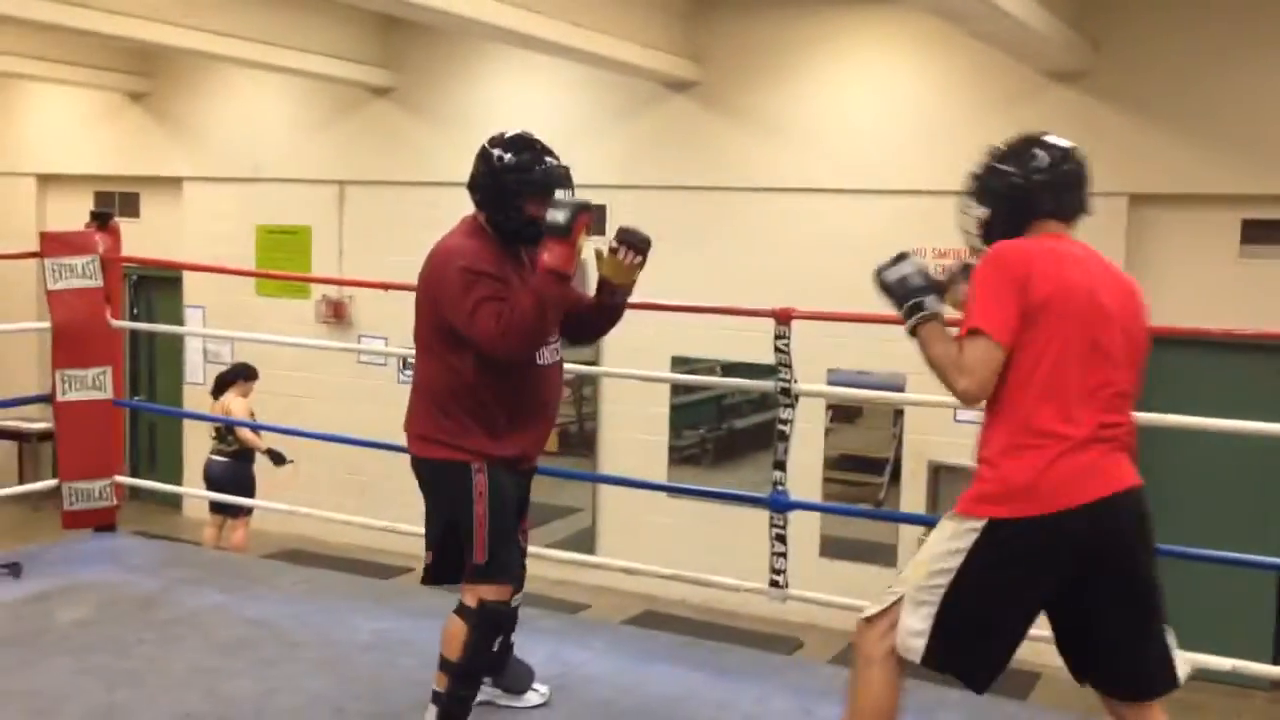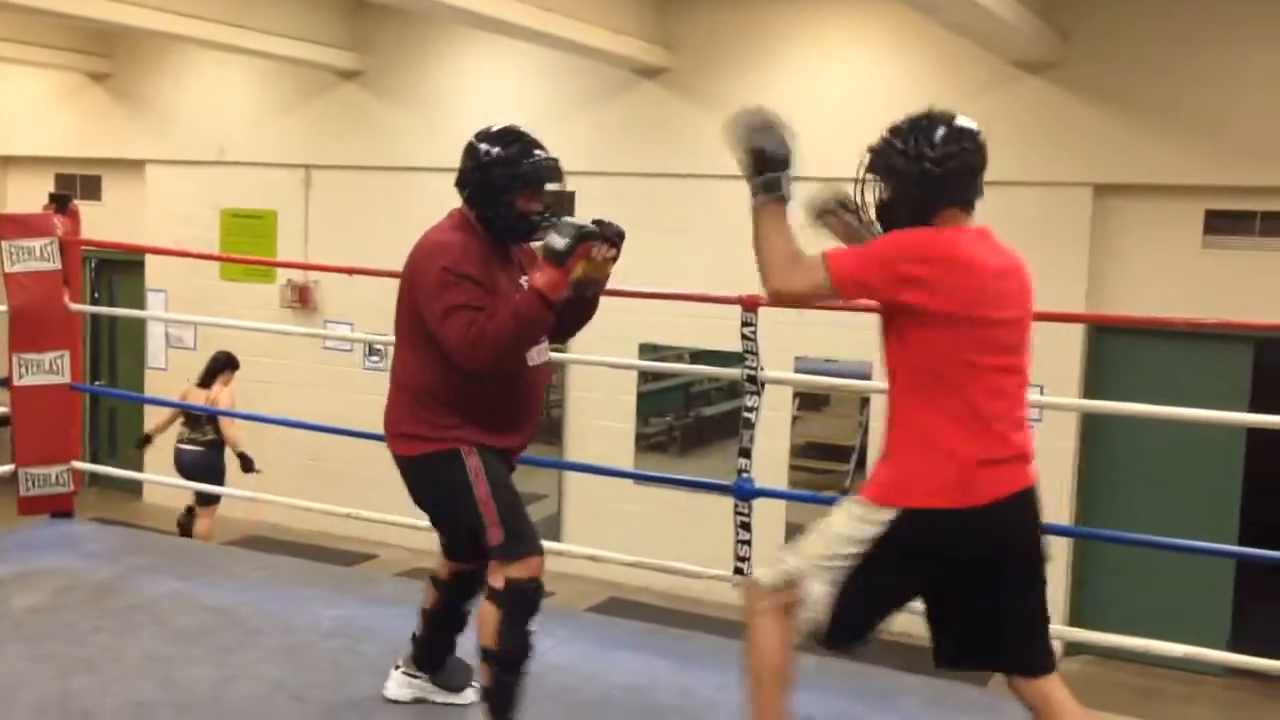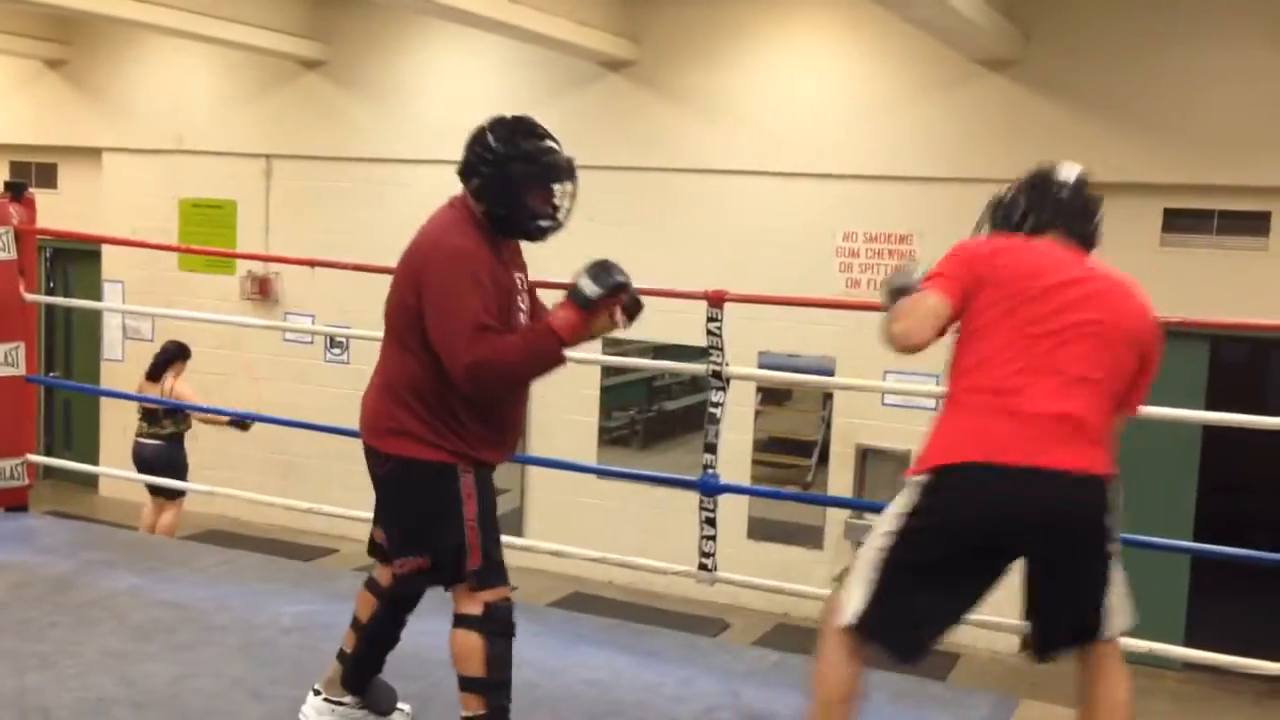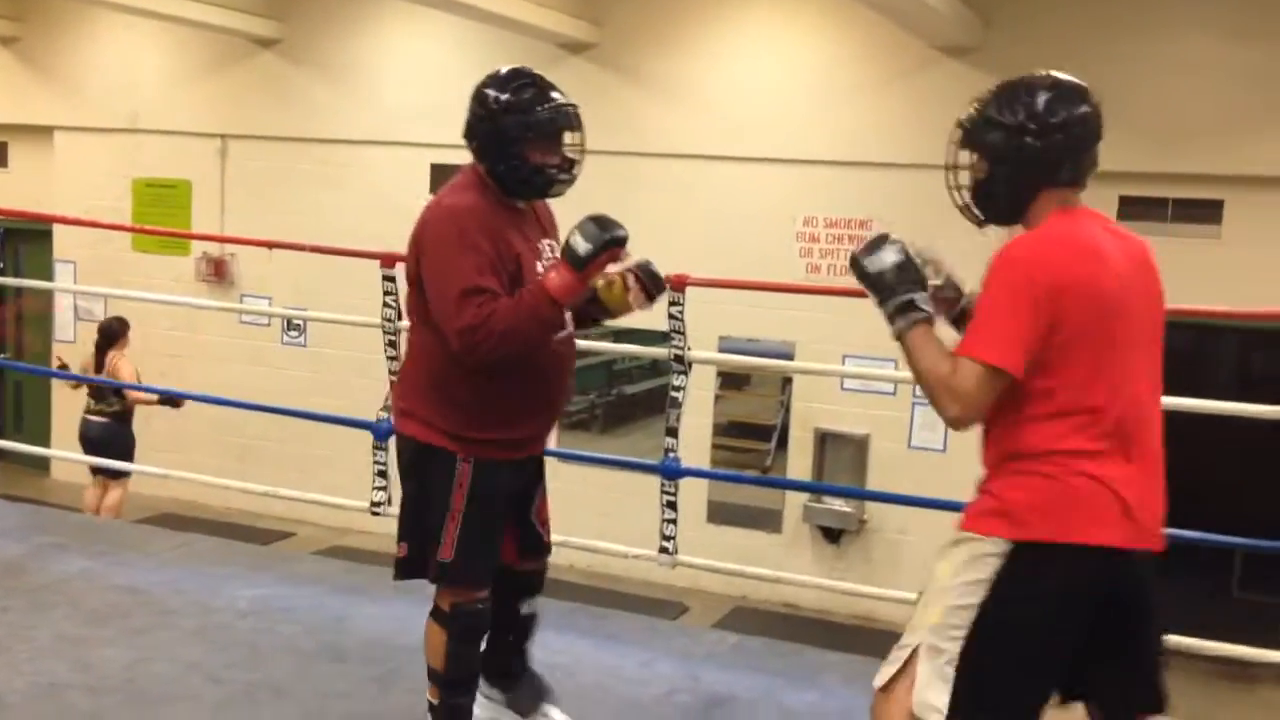
dt=0.7s
person 1, frame 1
left shoulder: (526, 248)
right shoulder: (461, 258)
left elbow: (578, 327)
right elbow: (511, 338)
left wrist: (615, 285)
right wrist: (558, 259)
left hip: (507, 446)
right hip: (463, 451)
left knee: (504, 572)
right knee: (489, 588)
left ankle: (490, 669)
person 1, frame 2
left shoulder: (504, 247)
right shoulder: (448, 255)
left elbow: (550, 329)
right elbow: (481, 347)
left wrist: (585, 277)
right wrist: (549, 277)
left hip: (476, 437)
right hip: (444, 439)
left knee: (466, 555)
right knee: (517, 571)
left ankle: (423, 669)
person 1, frame 3
left shoulder: (487, 235)
right shoulder: (454, 250)
left elbow: (508, 331)
right elbow: (482, 363)
left wrist: (586, 315)
right wrist: (571, 321)
left hip: (418, 438)
right hip: (430, 447)
left knee: (406, 569)
right knee: (484, 596)
person 1, frame 4
left shoulder: (533, 207)
right shoulder: (458, 218)
right elbow: (480, 334)
left wrist: (605, 297)
right wrist: (567, 278)
left hip: (517, 437)
right hip: (456, 440)
left knee: (524, 569)
right knee: (466, 589)
person 2, frame 1
left shoulder: (1009, 262)
right shoulder: (1126, 288)
left elbow: (973, 383)
left wrist: (921, 307)
left hip: (1018, 508)
right hip: (1114, 504)
left knee: (879, 635)
person 2, frame 2
left shoulder: (921, 251)
right shoulder: (1008, 264)
left elbow: (785, 283)
left wrist: (768, 185)
right wrist: (867, 241)
left hip: (919, 503)
right hip: (1008, 501)
left knee: (771, 599)
person 2, frame 3
left shoulder: (985, 255)
right shoulder: (1137, 310)
left elbow: (907, 333)
right elbow: (1109, 426)
left wrist: (901, 297)
left hip: (971, 475)
right hip: (1077, 487)
left knee: (846, 628)
right knee: (1100, 648)
person 2, frame 4
left shoulder: (1031, 258)
right shoulder: (1133, 255)
left elbow: (961, 403)
left wrist: (901, 303)
right wrist: (971, 314)
left hip: (1036, 533)
right hip: (1131, 532)
person 3, frame 1
left shoulder: (218, 402)
right shoulder: (238, 402)
right elbow: (244, 434)
right wrist: (268, 451)
left hip: (213, 466)
right hip: (234, 469)
left knee: (215, 520)
right knee: (239, 523)
person 3, frame 2
left shoulder: (191, 390)
right shoulder: (223, 394)
left elbow: (170, 417)
right elbow: (227, 428)
left wrist: (148, 436)
right wrist: (242, 455)
left hip: (182, 454)
right hip: (206, 457)
right knee: (207, 512)
left ankle: (188, 516)
person 3, frame 3
left shoulder: (145, 382)
right shoulder: (176, 387)
right elbow: (201, 414)
right wrist: (232, 421)
left hip: (141, 449)
right hip: (167, 452)
left knee: (156, 500)
right knee: (172, 505)
person 3, frame 4
left shoulder: (90, 360)
right shoulder: (121, 363)
left elbow: (72, 382)
right elbow: (133, 396)
left wrist: (65, 371)
right wrist: (163, 400)
left hip: (89, 427)
right hip: (113, 430)
left knee: (97, 482)
right knee: (118, 484)
